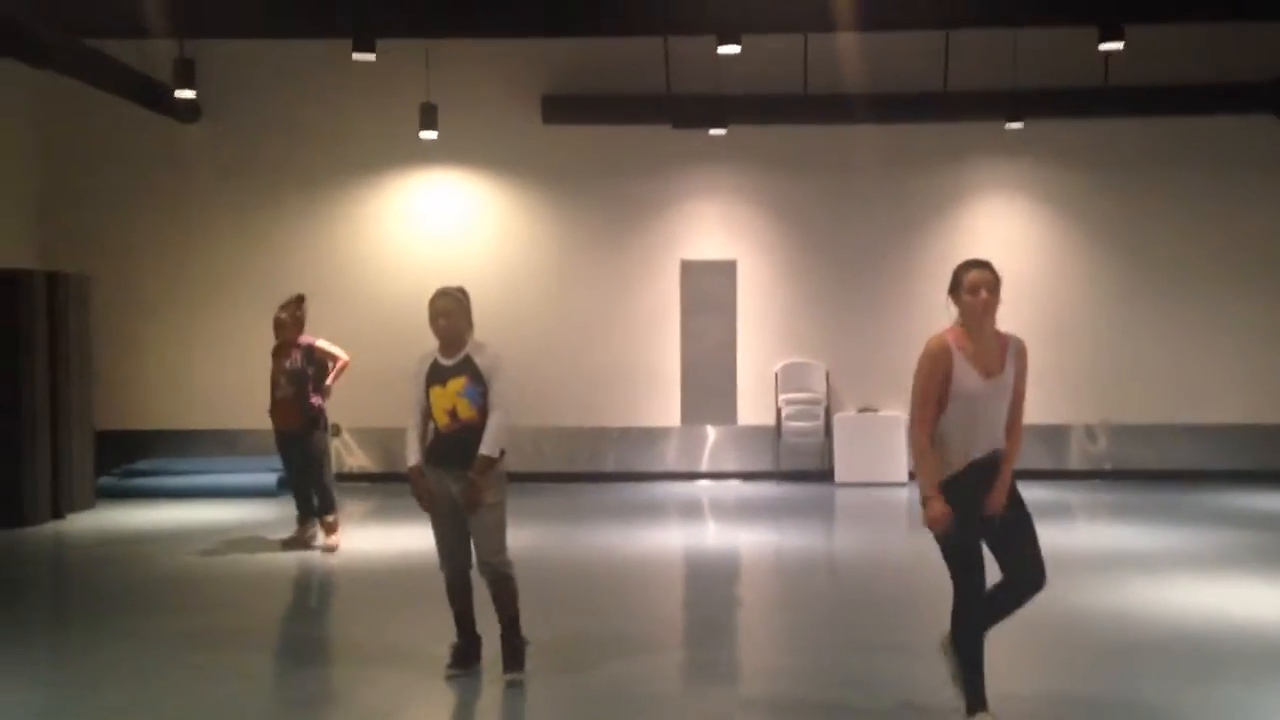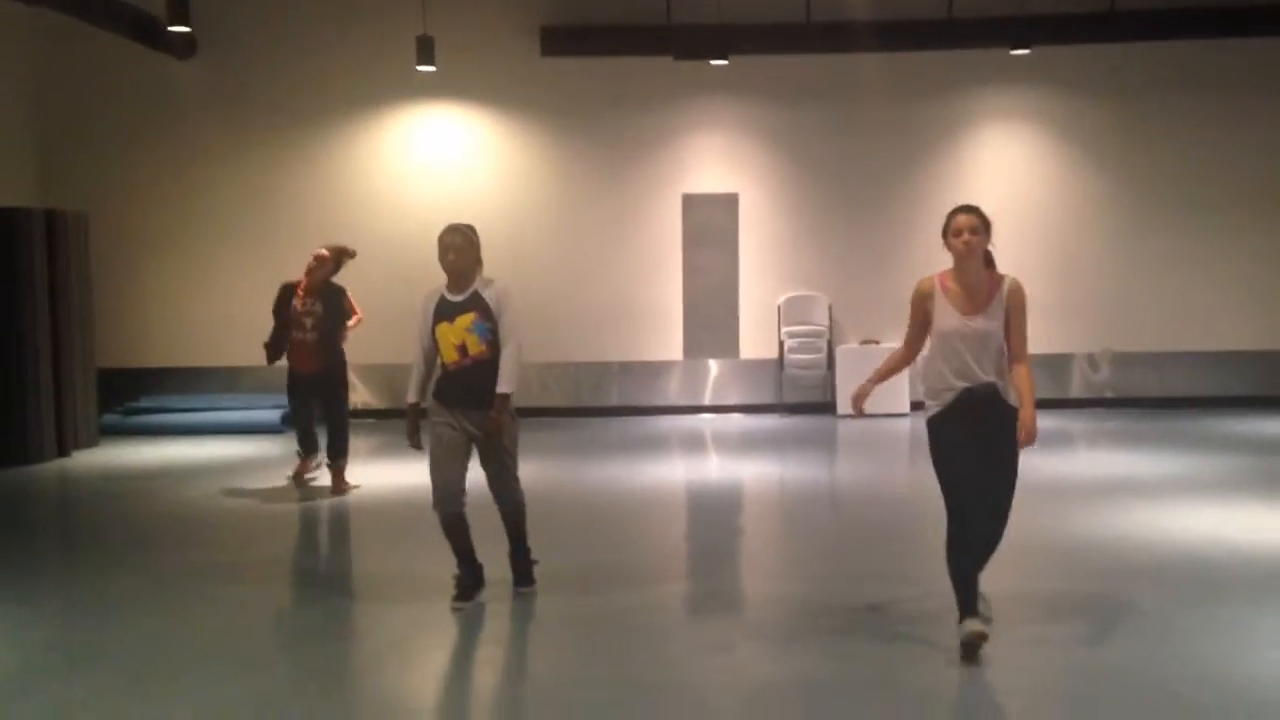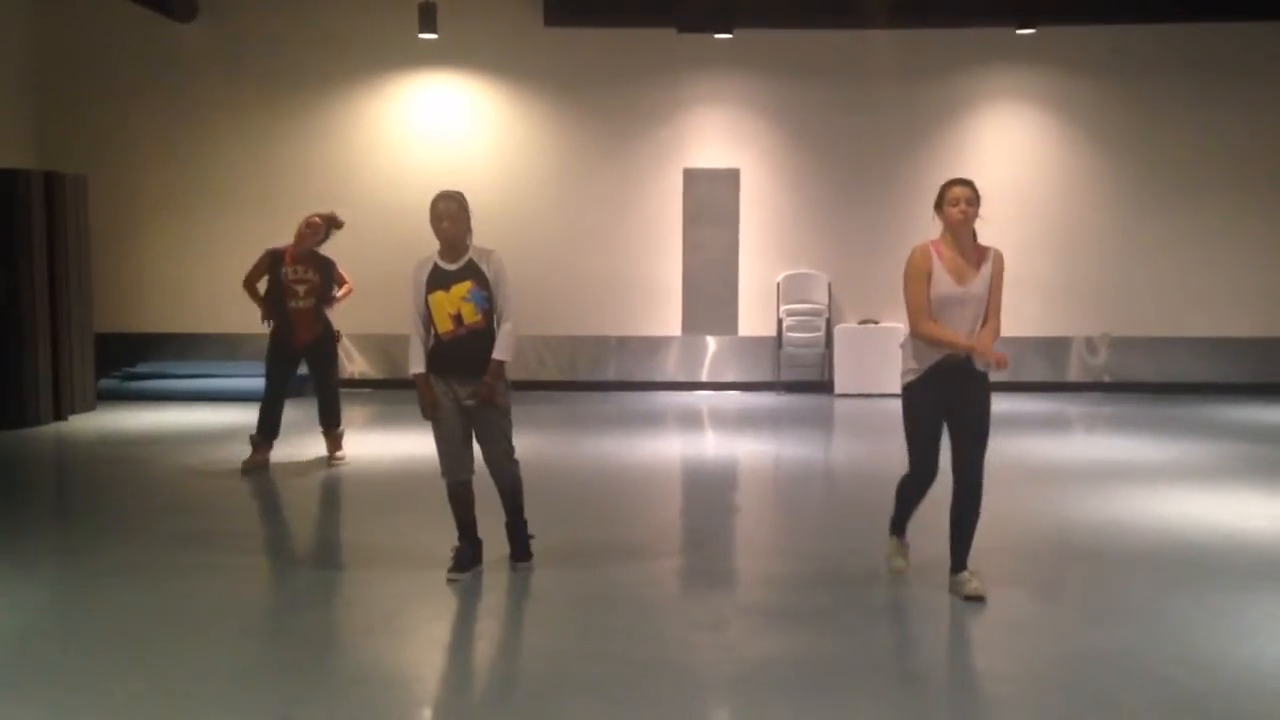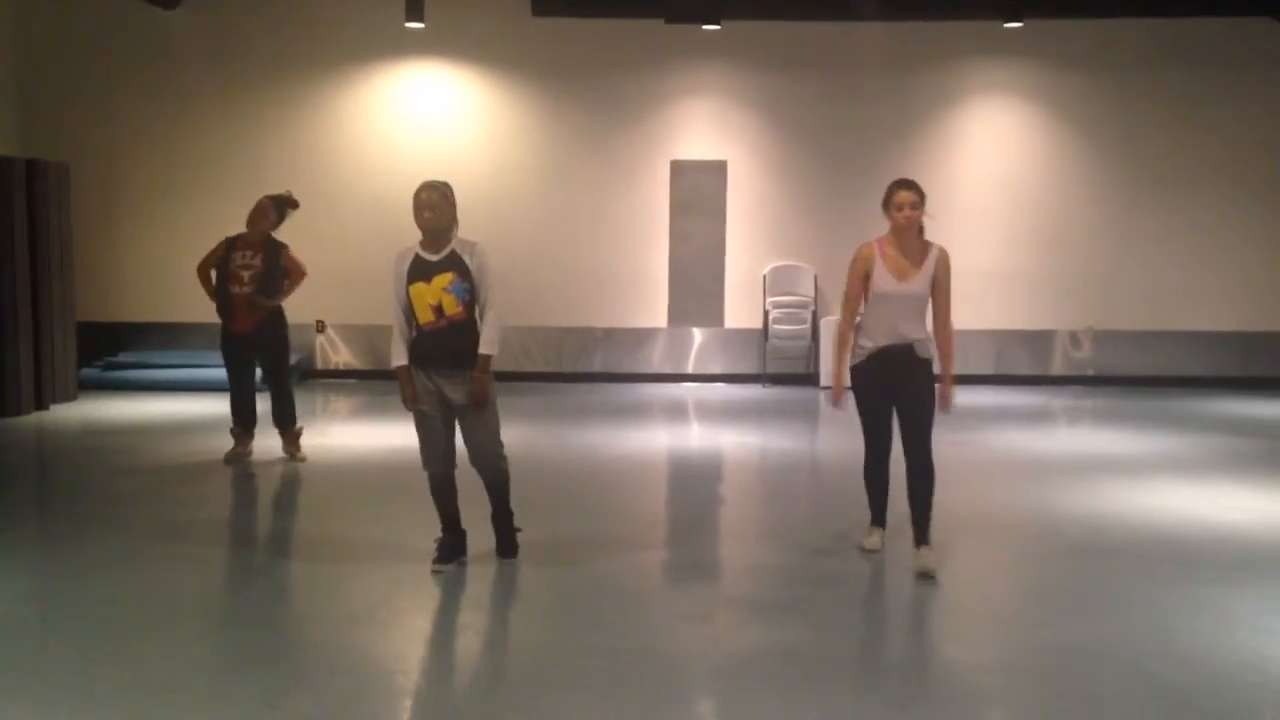
dt=0.5s
person 1, frame 1
left shoulder: (1015, 349)
right shoulder: (940, 349)
left elbow: (1013, 426)
right elbow: (920, 428)
left wrist: (1002, 483)
right wrist: (930, 496)
left hip: (993, 474)
right hip: (949, 480)
left knee: (1030, 576)
right knee: (969, 590)
left ankle: (959, 642)
person 1, frame 2
left shoulder: (1010, 291)
right shoulder: (928, 291)
left elbow: (1019, 358)
right elbow: (909, 349)
left wrist: (1028, 408)
right wrist: (870, 382)
left hip: (997, 409)
right hip: (948, 410)
left knee: (994, 513)
right knee: (963, 510)
left ankle: (969, 588)
right ankle: (968, 616)
person 1, frame 3
left shoulder: (993, 259)
right shoulder: (922, 256)
left elbow: (992, 322)
right elbow: (920, 325)
left wrist: (983, 348)
right wrist: (972, 345)
left hip: (971, 376)
right hip: (926, 376)
left knee: (970, 476)
right knee: (923, 471)
left ankle: (960, 569)
right ankle: (897, 534)
person 1, frame 4
left shoulder: (937, 257)
right shoulder: (868, 254)
left elbow: (942, 321)
right elbow: (849, 317)
left wrist: (947, 376)
right wrist: (838, 373)
left hip: (914, 360)
right hip: (870, 361)
left knee: (918, 451)
right knee: (877, 448)
left ankle: (923, 544)
right ankle: (877, 524)
person 2, frame 1
left shoulder: (485, 358)
right shoulder: (425, 366)
left elbow: (497, 415)
right elbow: (417, 422)
left wrist: (479, 472)
right wrist: (416, 473)
left hip: (482, 471)
right hip: (439, 473)
left knee: (493, 559)
right knee: (453, 565)
left ankle: (512, 642)
right ankle: (467, 644)
person 2, frame 2
left shoulder: (494, 293)
right shoulder: (432, 301)
left elbow: (510, 349)
right elbow: (423, 358)
left wrist: (500, 407)
right wrist: (412, 412)
left hip: (490, 407)
right hip: (446, 411)
left knee: (507, 492)
right knee: (446, 497)
left ankle: (521, 562)
right ankle: (470, 572)
person 2, frame 3
left shoulder: (489, 261)
right shoulder: (423, 270)
left elbow: (507, 320)
right elbow: (418, 330)
left wrist: (493, 374)
right wrist: (422, 385)
left hip: (485, 377)
right hip: (443, 381)
left knee: (503, 463)
right knee: (455, 469)
left ankle: (518, 535)
right ankle: (468, 547)
person 2, frame 4
left shoulder: (472, 253)
right shoulder: (404, 261)
left elbow: (489, 312)
right elbow: (400, 322)
left wrist: (482, 371)
right wrist: (404, 376)
left hip: (467, 371)
right hip: (424, 374)
left knee: (489, 456)
right knee: (437, 462)
left ankle: (504, 527)
right ankle: (452, 539)
person 3, frame 1
left shoulder: (310, 346)
right shoulder: (278, 351)
left elbow: (343, 358)
left wrist: (327, 386)
right wrist: (275, 414)
left hip: (310, 421)
right hip: (285, 425)
left knee: (319, 471)
right knee: (296, 478)
left ankle: (331, 526)
right ankle: (306, 527)
person 3, frame 2
left shoulder: (336, 294)
right shoulder: (289, 289)
left elbow: (357, 315)
right elbow: (278, 316)
left wrist: (344, 330)
right wrist: (278, 341)
left hip: (329, 368)
right hip: (298, 368)
left knee: (336, 420)
right knee: (300, 419)
left ankle: (338, 473)
right ankle: (309, 456)
person 3, frame 3
left shoulder: (325, 264)
right shoulder: (274, 257)
left elbow: (347, 285)
right elbow: (249, 282)
left wrist: (334, 299)
right wrist: (265, 306)
left hip: (319, 336)
right hip: (283, 337)
left knee: (327, 390)
right knee: (273, 393)
left ankle: (334, 441)
right ankle: (261, 449)
person 3, frame 4
left shoulder: (277, 249)
right shoulder: (230, 244)
left elbow: (300, 273)
right elbow: (203, 268)
left wrist: (277, 298)
right wrist: (214, 296)
left hip: (268, 325)
right hip: (234, 326)
left knee: (278, 381)
right knee: (240, 385)
left ankle: (290, 438)
right ankle: (243, 440)
